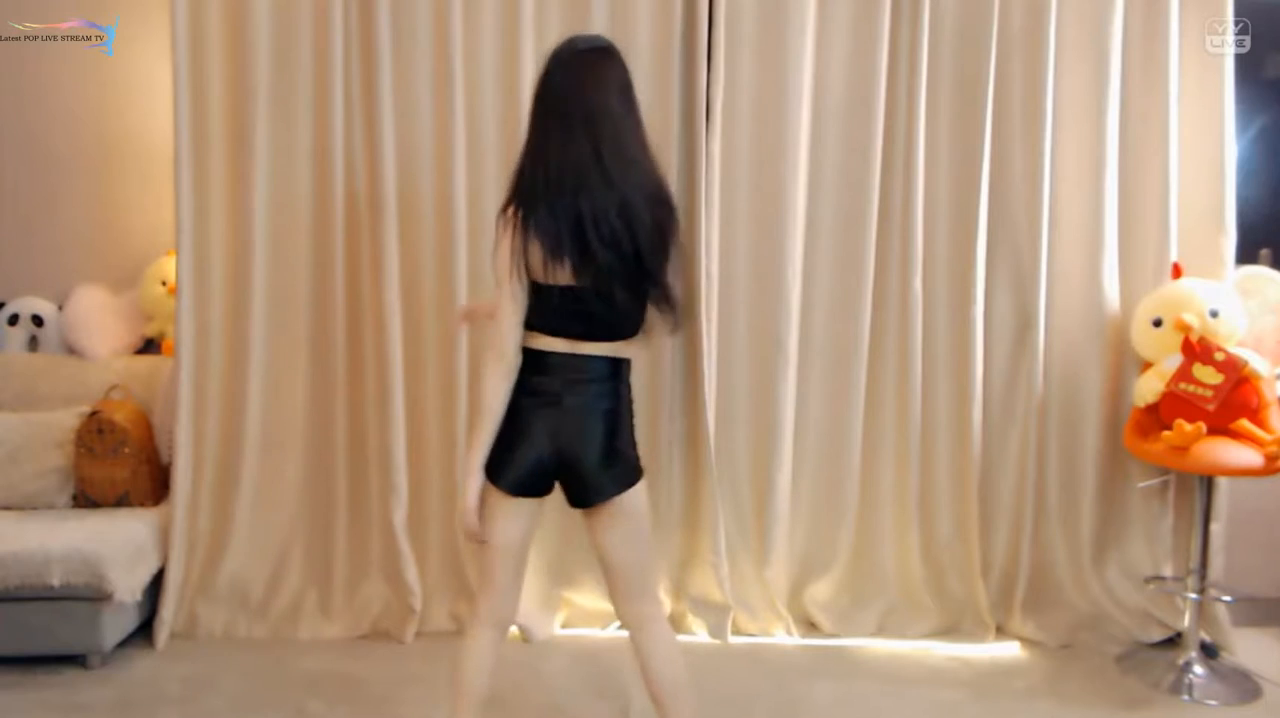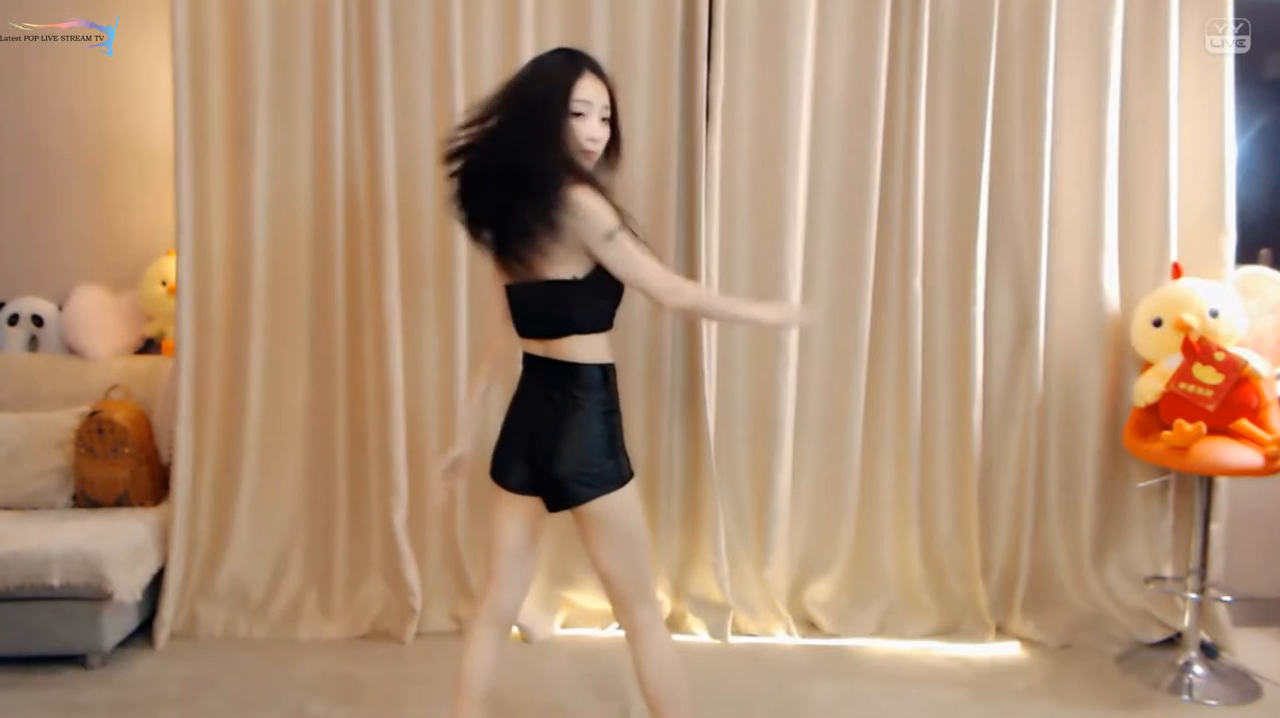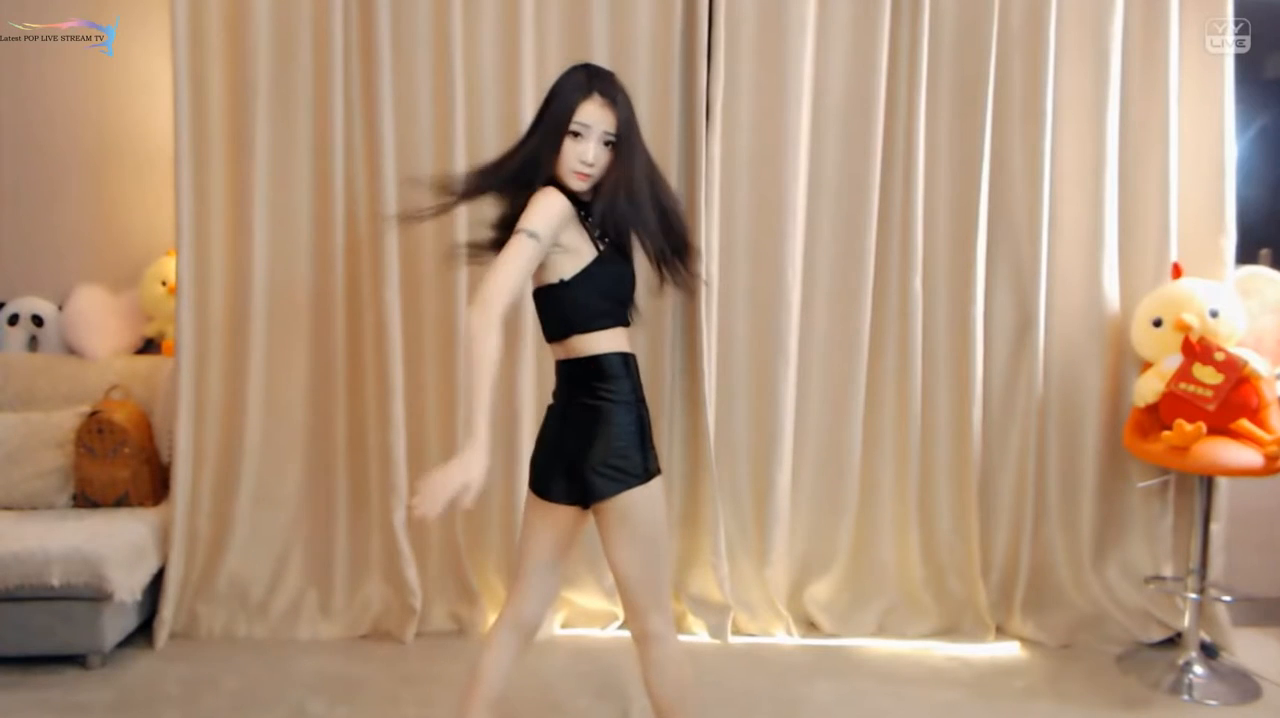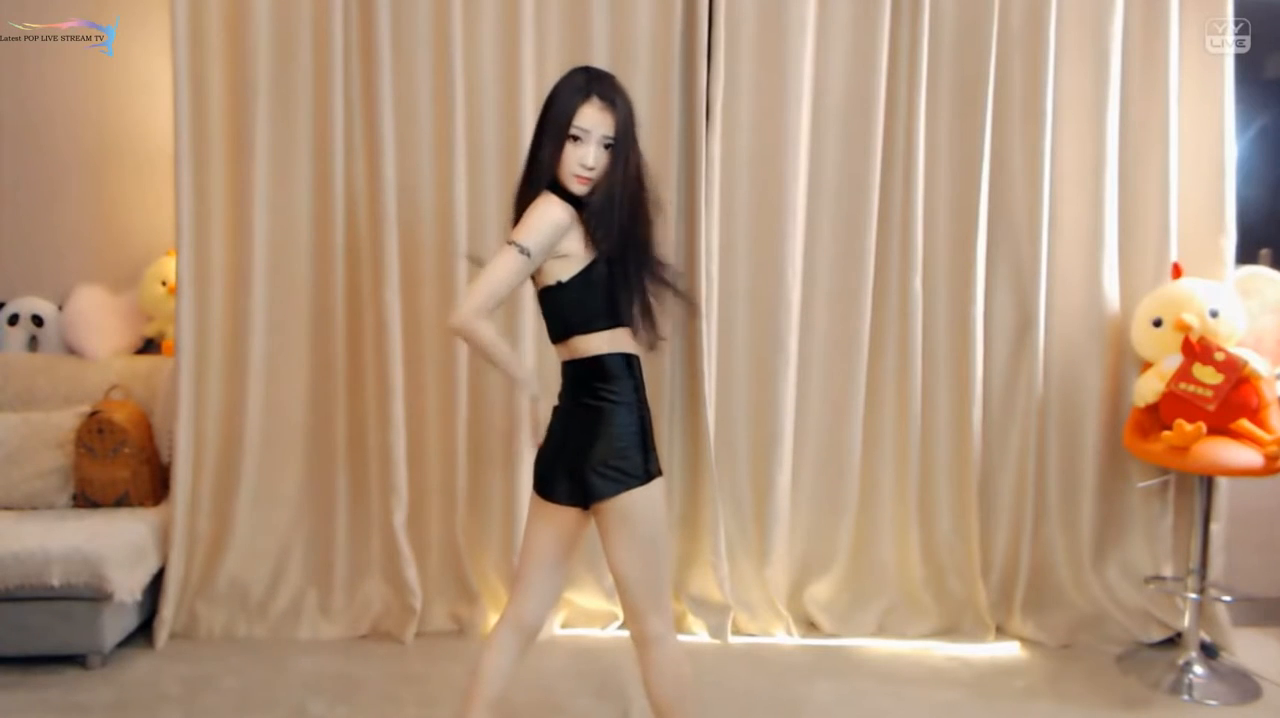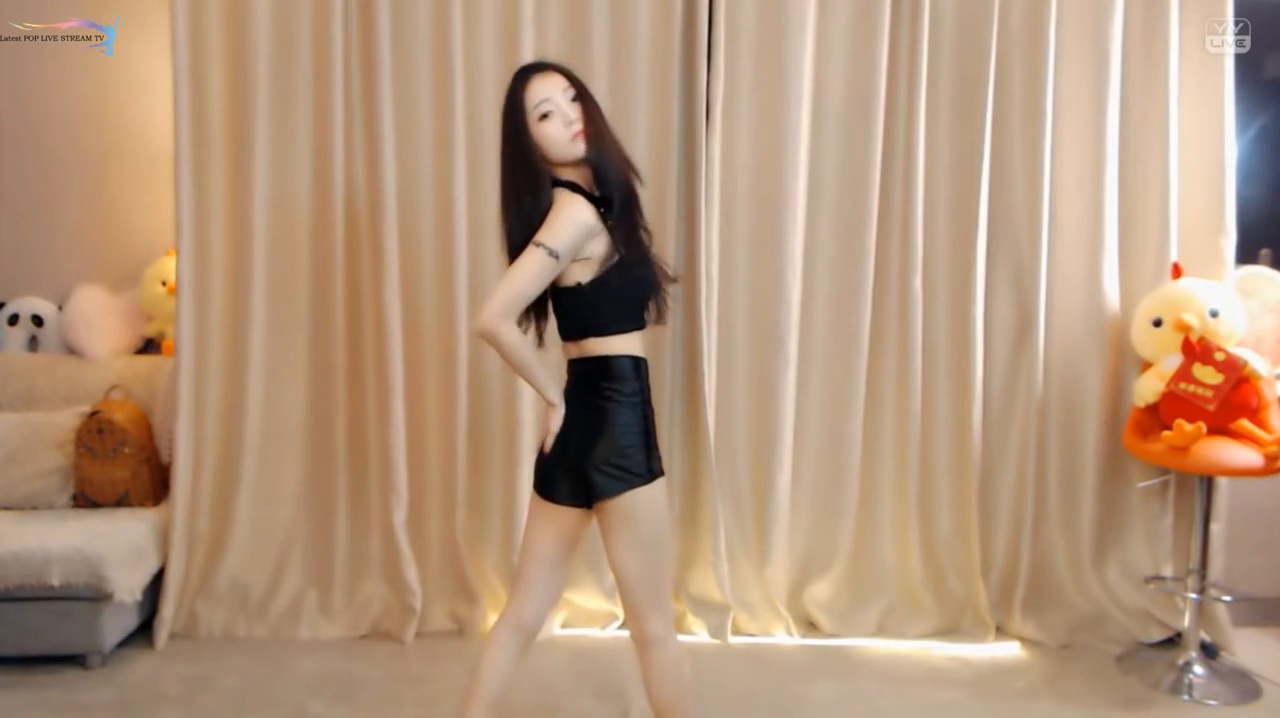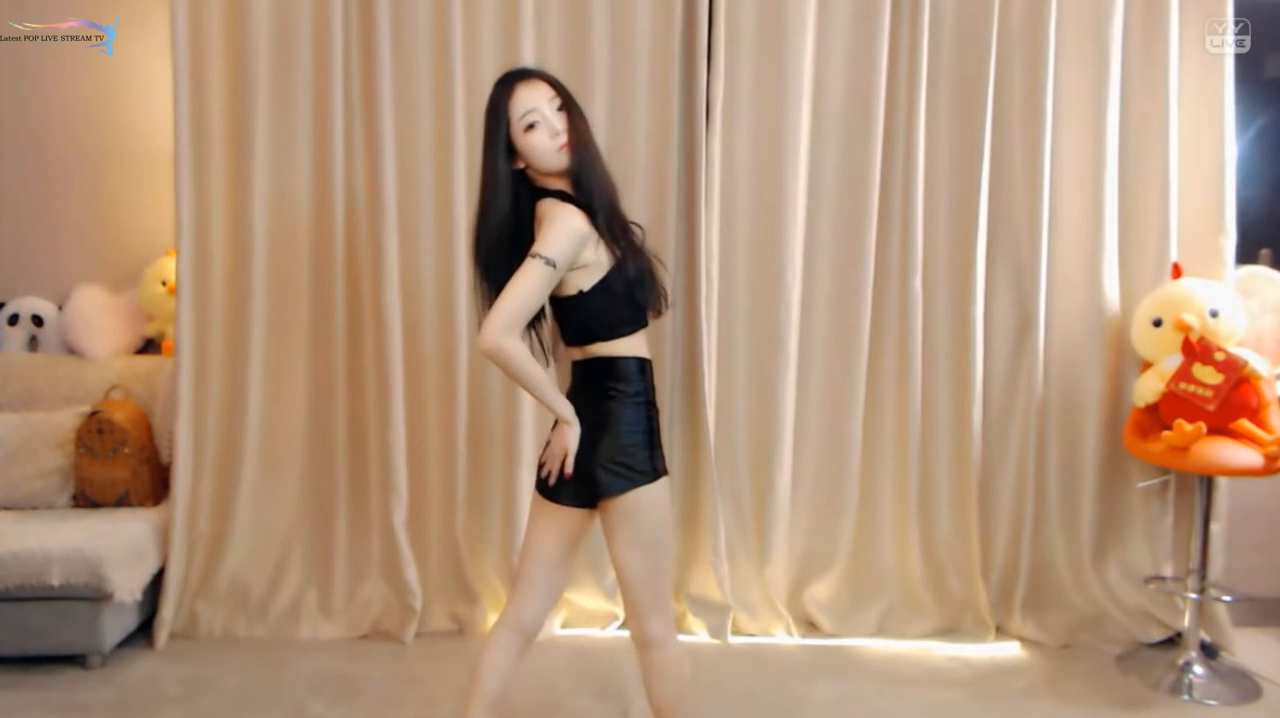
dt=0.3s
person 1, frame 1
left shoulder: (522, 214)
right shoulder: (648, 208)
left elbow: (504, 351)
left wrist: (475, 464)
left hip: (529, 416)
right hip: (602, 418)
left knee: (492, 609)
right knee: (643, 611)
person 1, frame 2
left shoulder: (511, 206)
right shoulder: (576, 204)
right elbow: (670, 291)
left wrist: (468, 430)
right wrist: (764, 312)
left hip: (532, 419)
right hip: (582, 417)
left knee: (494, 609)
right knee: (641, 616)
person 1, frame 3
left shoulder: (582, 213)
right shoulder: (552, 205)
right elbow: (486, 309)
right wrist: (476, 446)
left hip: (573, 419)
right hip: (607, 418)
left knee: (521, 611)
right knee: (654, 623)
person 1, frame 4
left shoulder: (592, 216)
right shoulder: (553, 211)
right elbow: (465, 315)
right wrist: (530, 382)
left hip: (579, 422)
right hip: (610, 422)
left knee: (523, 612)
right knee: (654, 624)
person 1, frame 5
left shoulder: (586, 204)
right shoulder: (576, 212)
right elbow: (492, 318)
right wrist: (553, 396)
left hip: (580, 424)
right hip: (616, 422)
left knee: (523, 612)
right knee: (654, 626)
person 1, frame 6
left shoulder: (565, 213)
right shoulder: (568, 221)
right elbow: (495, 336)
right wrist: (563, 412)
left hip: (587, 424)
right hip: (619, 424)
left knee: (522, 612)
right knee: (654, 626)
